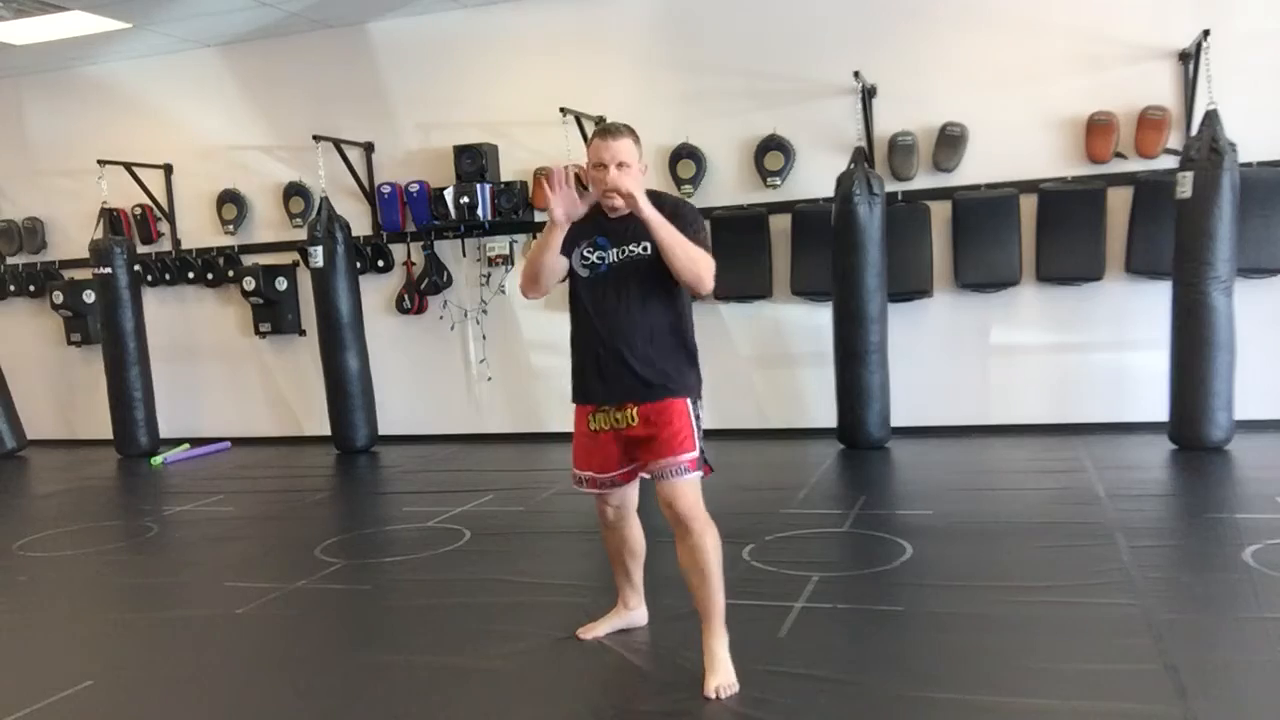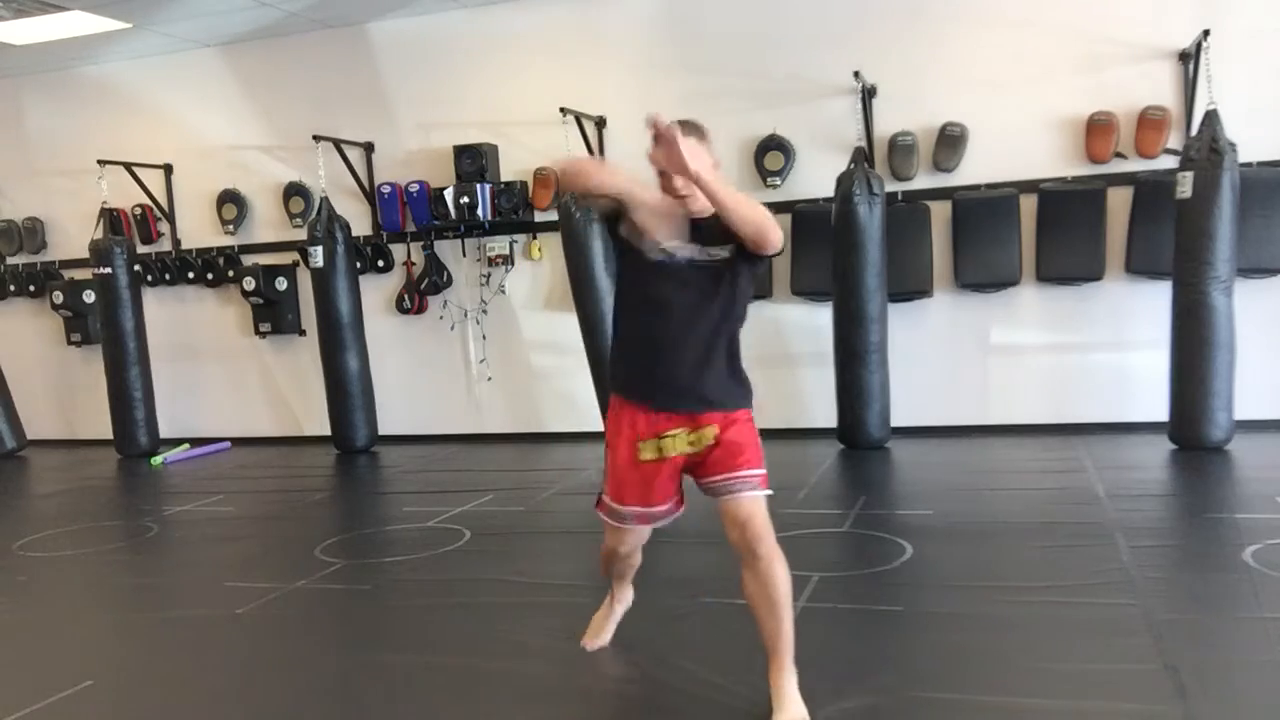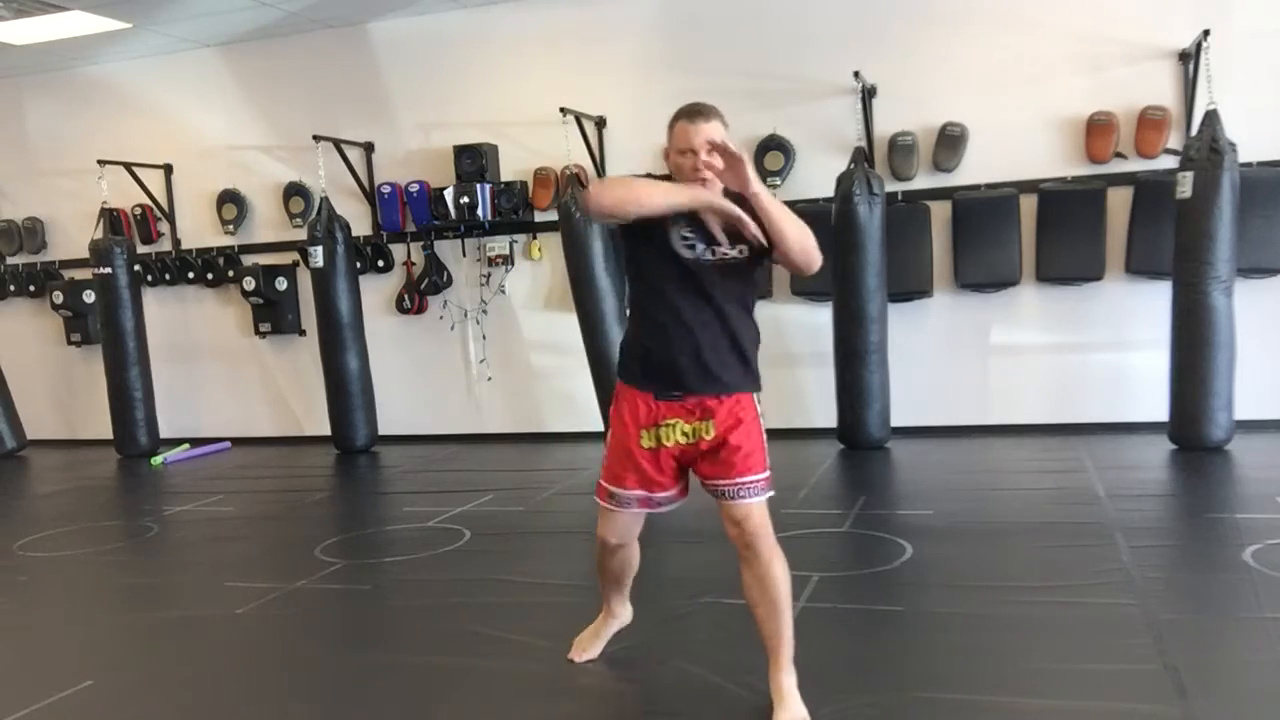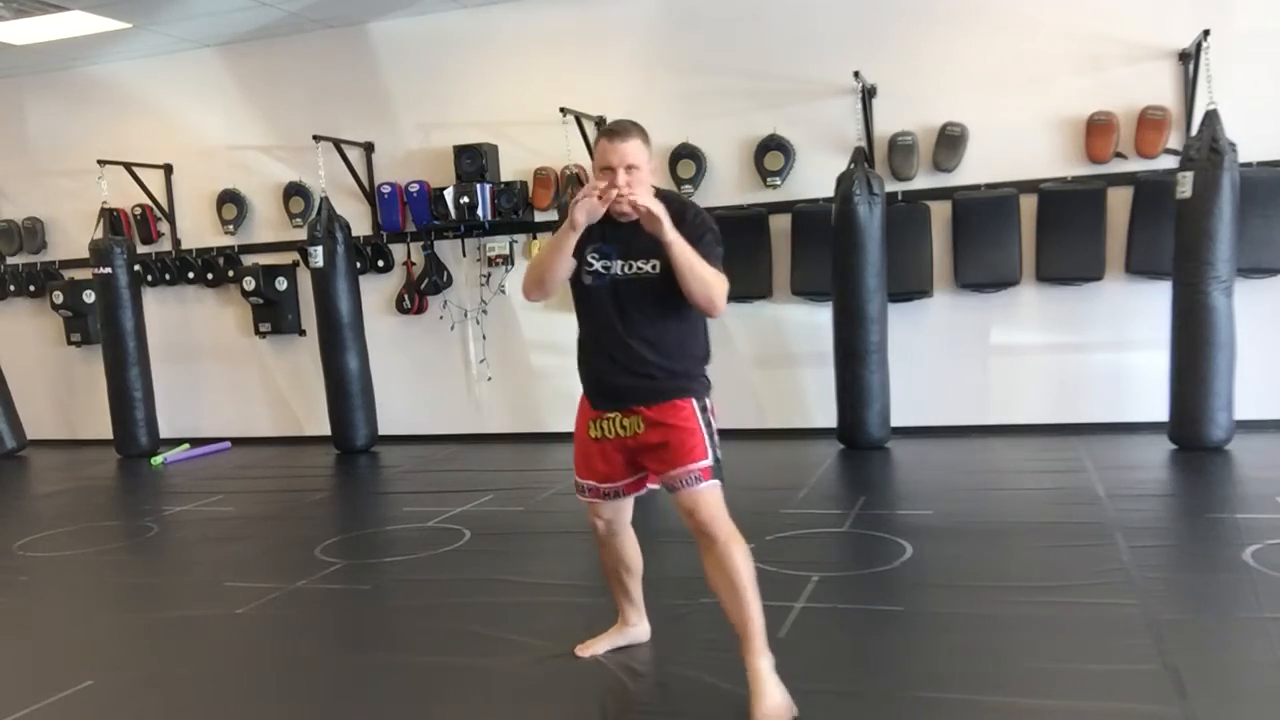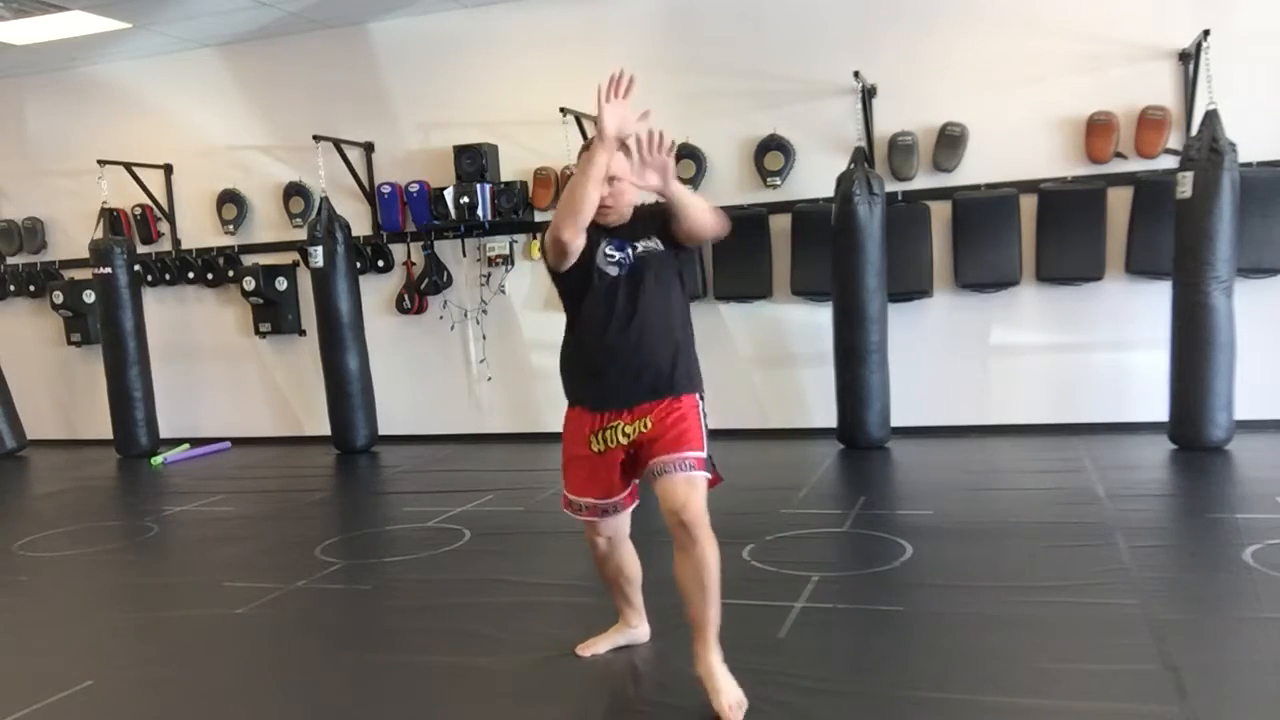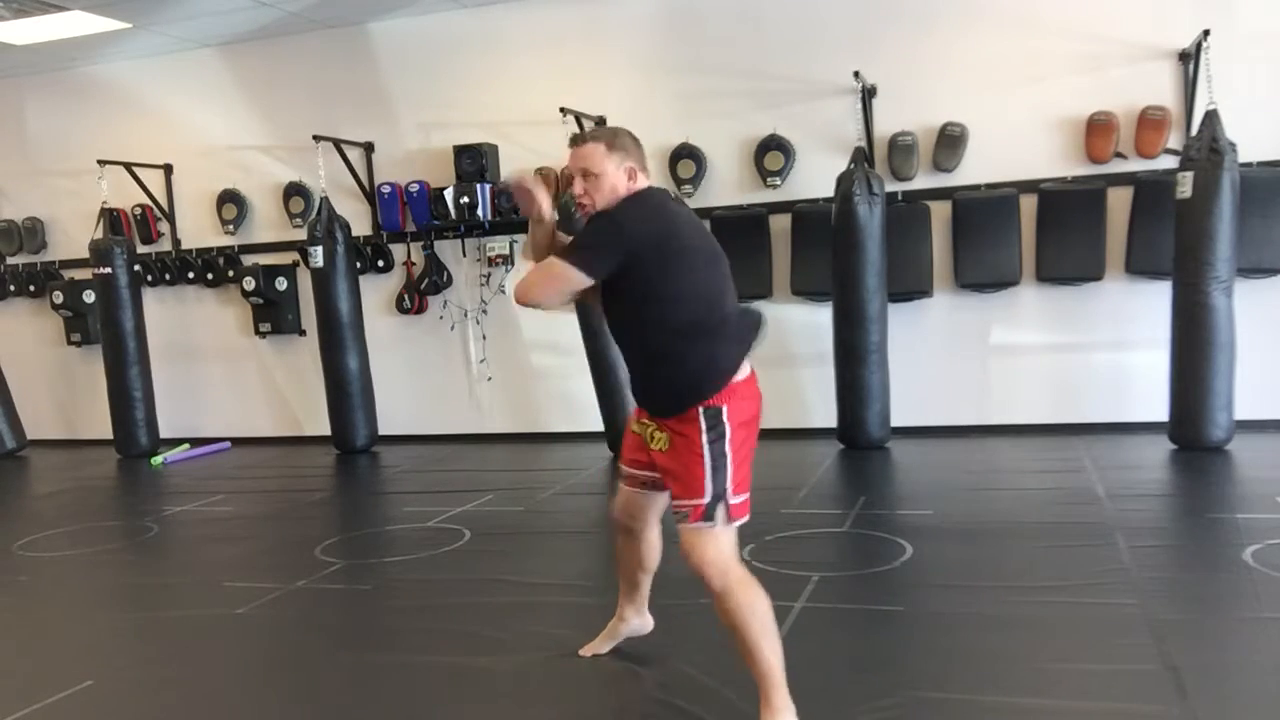
dt=0.4s
person 1, frame 1
left shoulder: (672, 212)
right shoulder: (577, 227)
left elbow: (703, 281)
right elbow: (532, 287)
left wrist: (643, 209)
right wrist: (557, 221)
left hip: (664, 391)
right hip: (598, 397)
left knee: (684, 508)
right knee: (613, 507)
left ankle: (716, 642)
right ankle: (631, 605)
person 1, frame 2
left shoulder: (733, 223)
right shoulder: (644, 214)
left elbow: (771, 238)
right elbow: (576, 174)
left wrist: (698, 173)
right wrist: (636, 193)
left hip: (721, 409)
right hip: (643, 409)
left knee: (753, 533)
right knee: (622, 537)
right ankle: (618, 596)
person 1, frame 3
left shoulder: (742, 208)
right shoulder: (654, 197)
left elbow: (810, 261)
right elbow: (599, 198)
left wrist: (753, 189)
right wrist: (701, 198)
left hip: (728, 398)
right hip: (648, 397)
left knee: (752, 532)
right knee: (614, 530)
right ankle: (613, 609)
person 1, frame 4
left shoulder: (688, 218)
right shoulder: (586, 225)
left elbow: (713, 302)
right elbow: (536, 289)
left wrist: (666, 231)
right wrist: (574, 226)
left hip: (674, 396)
right hip: (603, 401)
left knee: (708, 518)
right knee: (605, 519)
left ankle: (761, 665)
right ankle: (632, 621)
person 1, frame 5
left shoulder: (661, 219)
right shoulder: (571, 241)
left elbow: (711, 228)
right elbow: (565, 230)
left wrist: (666, 182)
right wrist: (602, 141)
left hip: (671, 399)
right hip: (596, 413)
left knee: (686, 514)
right knee: (603, 533)
left ankle: (710, 658)
right ankle: (632, 621)
person 1, frame 6
left shoulder: (635, 218)
right shoulder: (625, 230)
left elbow: (532, 291)
right elbow: (550, 262)
left wrist: (565, 263)
right wrist: (541, 217)
left hip: (709, 403)
right hip: (664, 403)
left knee: (712, 559)
right knee: (630, 513)
right ankle: (632, 614)
